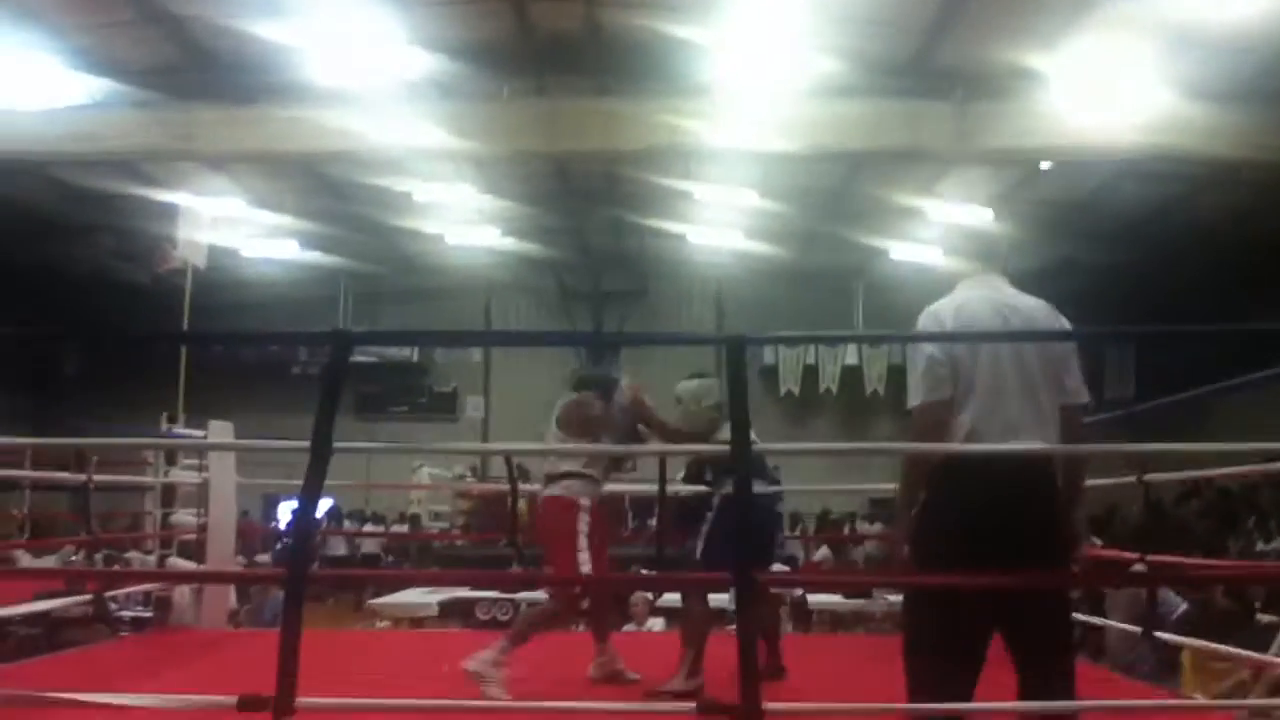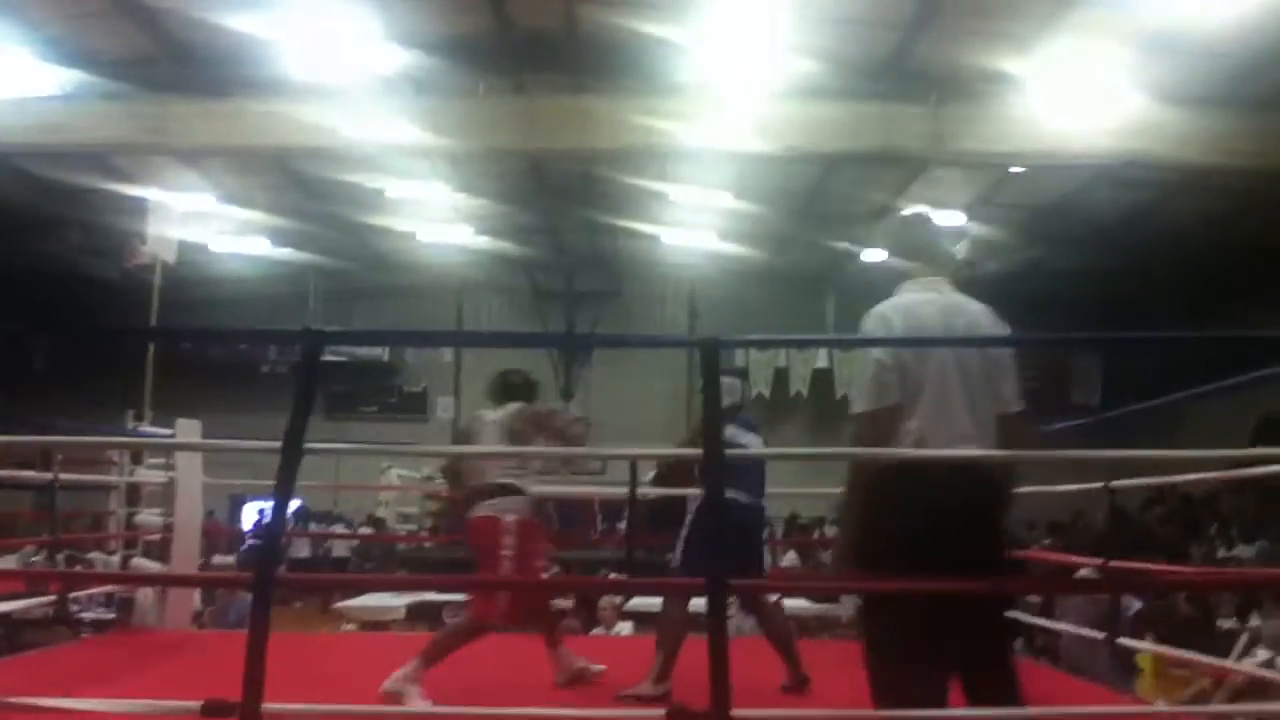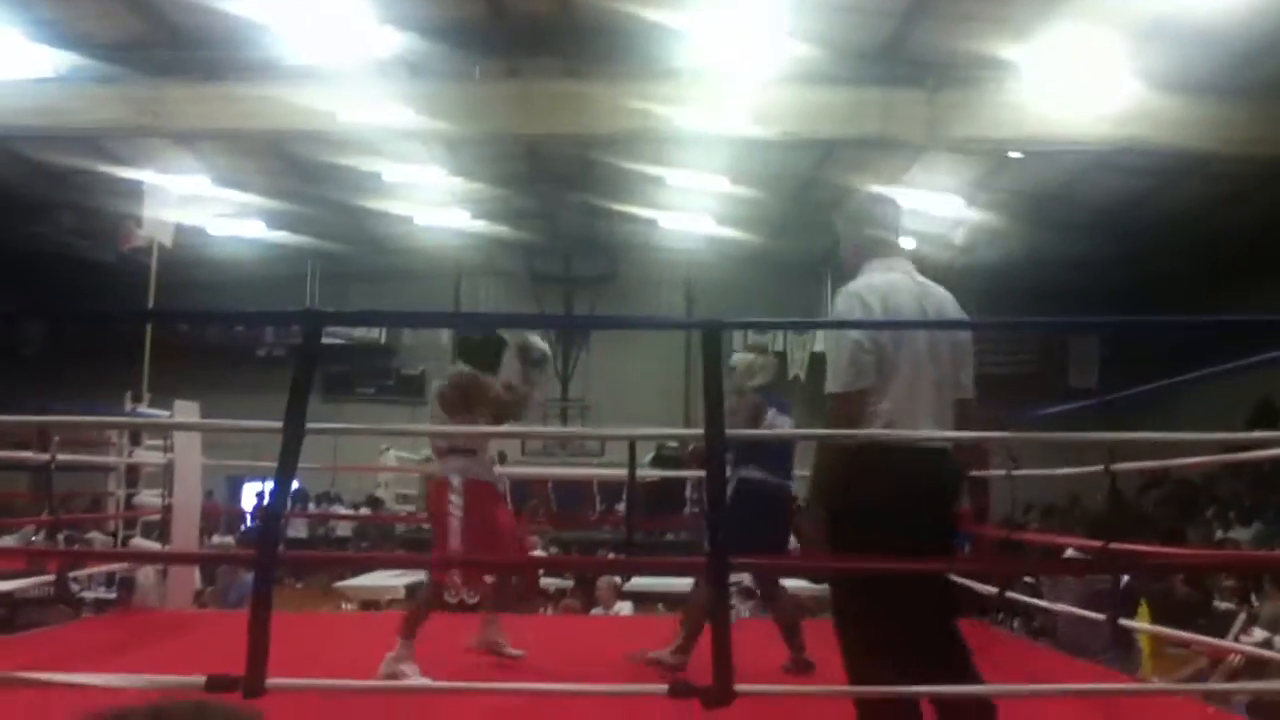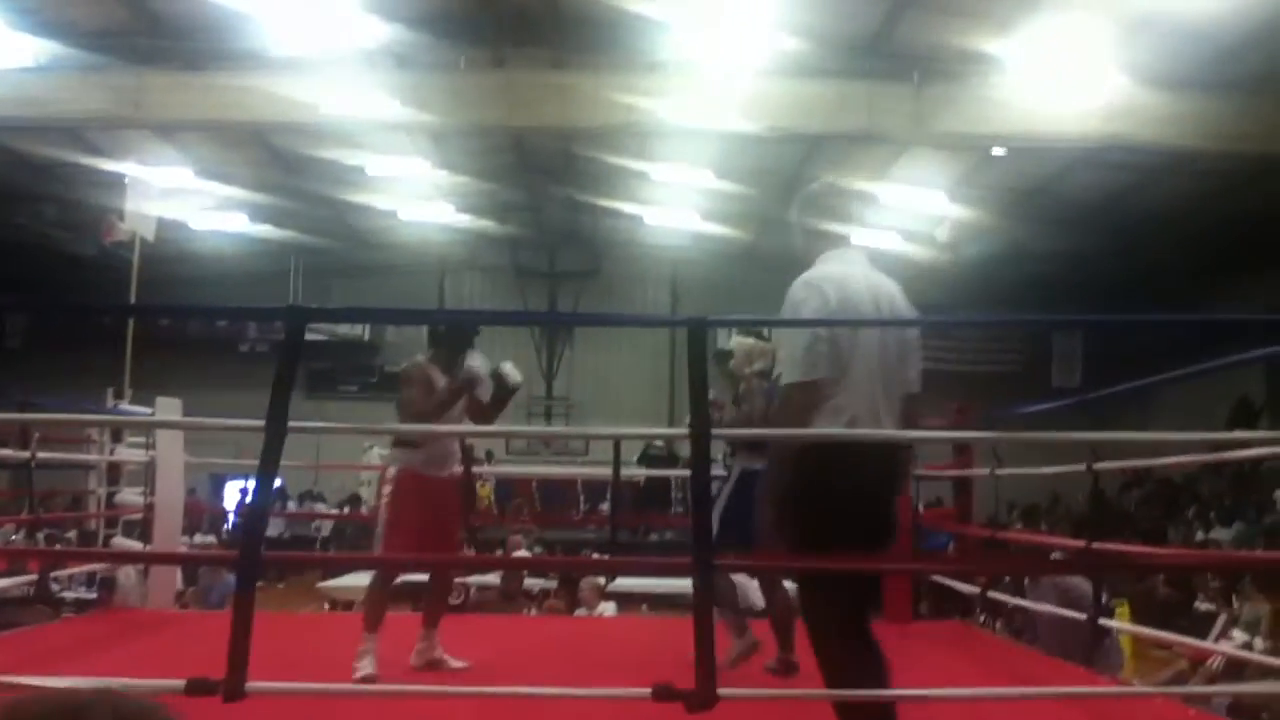
dt=0.2s
person 1, frame 1
left shoulder: (941, 316)
right shoulder: (1048, 318)
left elbow: (928, 425)
right elbow: (1073, 424)
left wrist: (904, 512)
right wrist: (1069, 509)
left hip: (964, 487)
right hip: (1034, 487)
left knee: (939, 656)
right knee: (1044, 654)
person 1, frame 2
left shoulder: (886, 318)
right shoulder: (988, 321)
left elbow: (873, 431)
right elbow: (1009, 429)
left wrist: (850, 521)
right wrist: (997, 507)
left hip: (907, 496)
right hip: (975, 496)
left knee: (904, 665)
right knee: (985, 654)
person 1, frame 3
left shoulder: (858, 296)
right shoulder: (945, 301)
left elbow: (845, 410)
right elbow: (964, 410)
left wrist: (817, 500)
right wrist: (952, 489)
left hip: (873, 475)
right hip: (931, 474)
left knee: (875, 640)
right knee: (930, 625)
person 1, frame 4
left shoulder: (813, 286)
right shoulder: (893, 290)
left elbow: (798, 398)
right elbow: (909, 399)
left wrist: (773, 485)
right wrist: (896, 480)
left hip: (827, 467)
right hip: (878, 466)
left knee: (835, 617)
right knee: (847, 608)
person 2, frame 1
right shoulder: (581, 403)
left hip: (575, 503)
right hip: (571, 503)
left knee: (601, 587)
right knee: (570, 593)
left ankle: (605, 661)
right ankle: (490, 661)
person 2, frame 2
left shoulder: (474, 426)
right shoulder: (526, 415)
left elbow: (456, 479)
right elbow: (573, 438)
right wrist: (563, 425)
left hip: (485, 514)
right hip: (507, 516)
left knee: (537, 593)
right knee: (484, 614)
left ankle: (568, 665)
right ankle: (406, 678)
person 2, frame 3
left shoulder: (465, 384)
right shoulder: (465, 380)
left elbow: (493, 417)
right elbow: (511, 408)
left wrist: (519, 379)
right wrist: (530, 370)
left hip: (478, 480)
right hip: (458, 481)
left knee: (514, 554)
right knee: (446, 575)
left ankle: (489, 632)
right ankle: (398, 657)
person 2, frame 4
left shoulder: (458, 377)
right shoulder: (417, 372)
left elbow: (483, 418)
right elbow: (413, 416)
left wrist: (504, 392)
right wrist: (458, 387)
left hip: (444, 478)
right hip: (408, 474)
left knee: (444, 568)
right knee: (390, 565)
left ankle: (427, 648)
right ankle: (366, 654)
person 3, frame 1
left shoulder: (709, 421)
right shoulder: (728, 423)
left hip: (737, 505)
right hip: (766, 505)
left knee: (695, 586)
left ankle: (689, 675)
right ankle: (773, 660)
person 3, frame 2
right shoulder: (752, 431)
left elbow: (680, 466)
left hip: (718, 508)
right hip: (751, 513)
left knee: (678, 592)
right knee: (754, 596)
left ankle: (658, 680)
right ankle: (796, 672)
person 3, frame 3
left shoulder: (748, 401)
right shoulder: (782, 408)
left elbow: (731, 438)
left hip: (751, 489)
right hip: (779, 495)
right knee: (768, 581)
left ankle: (678, 651)
right ankle: (799, 654)
person 3, frame 4
left shoulder: (753, 388)
right shoulder: (764, 390)
left elbow: (750, 425)
left wrist: (723, 418)
right wrist: (723, 415)
left hip: (748, 480)
right knee: (769, 574)
left ankle: (742, 634)
right ankle: (786, 654)
